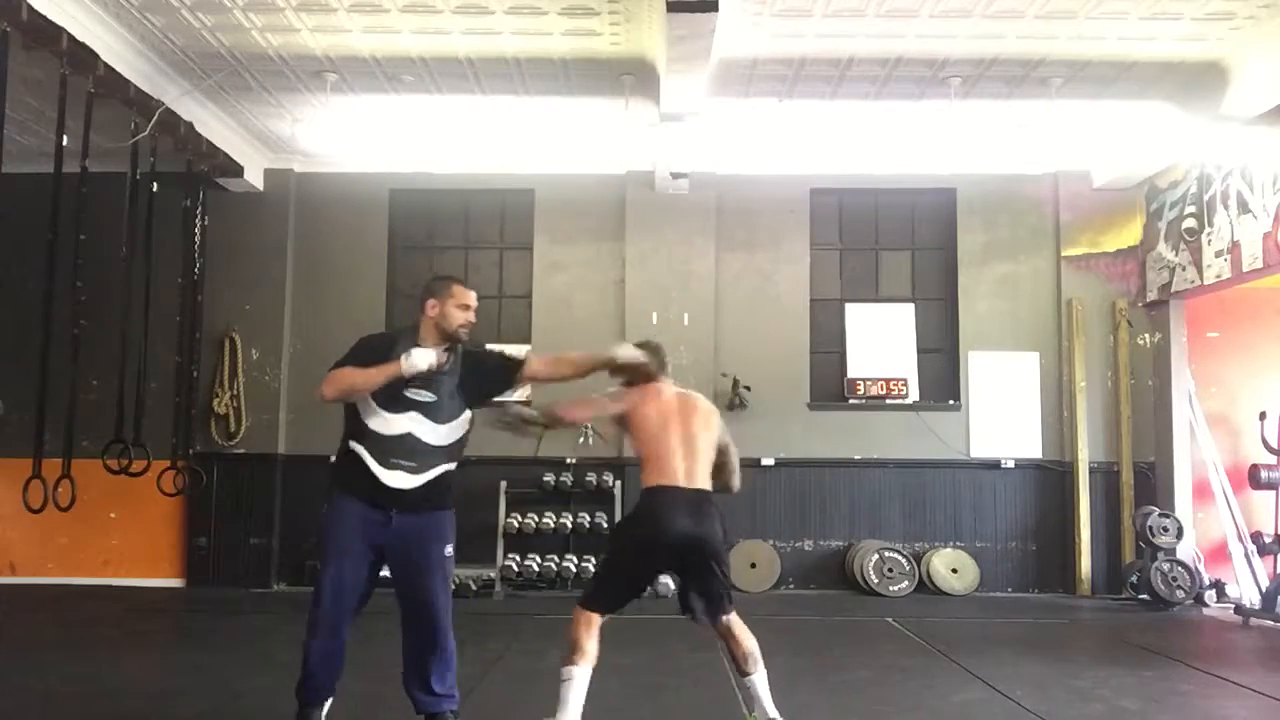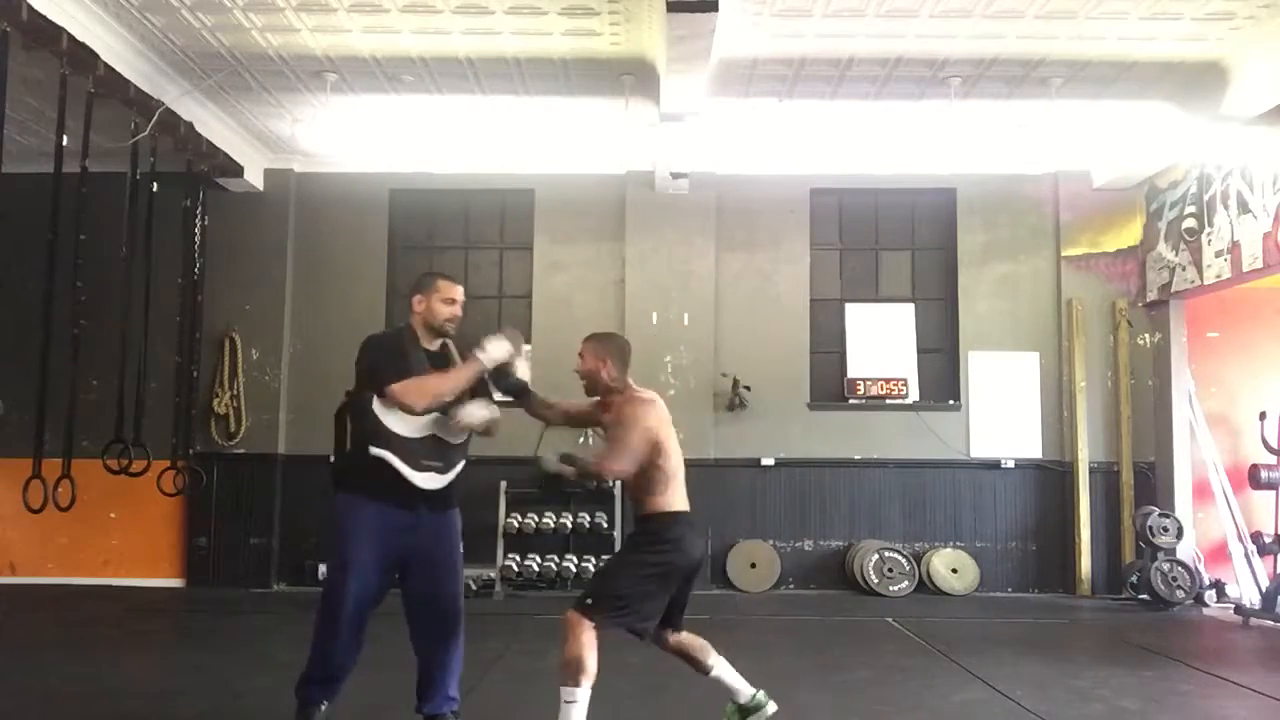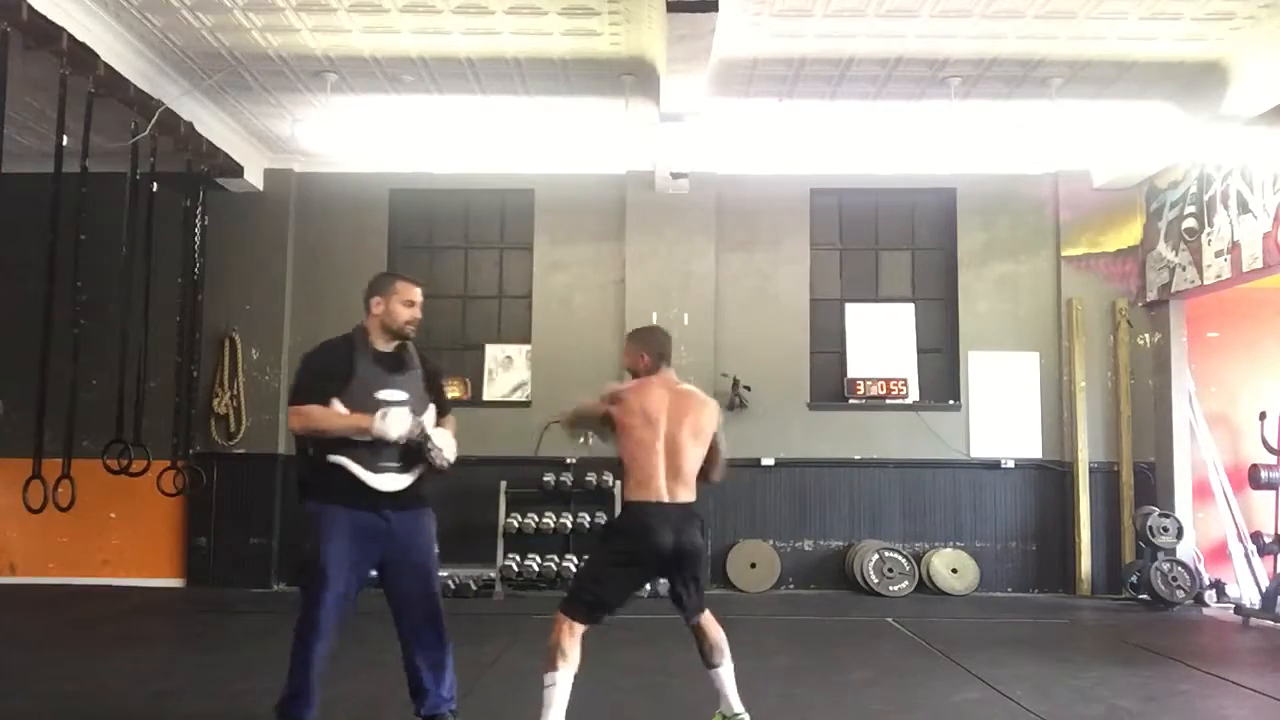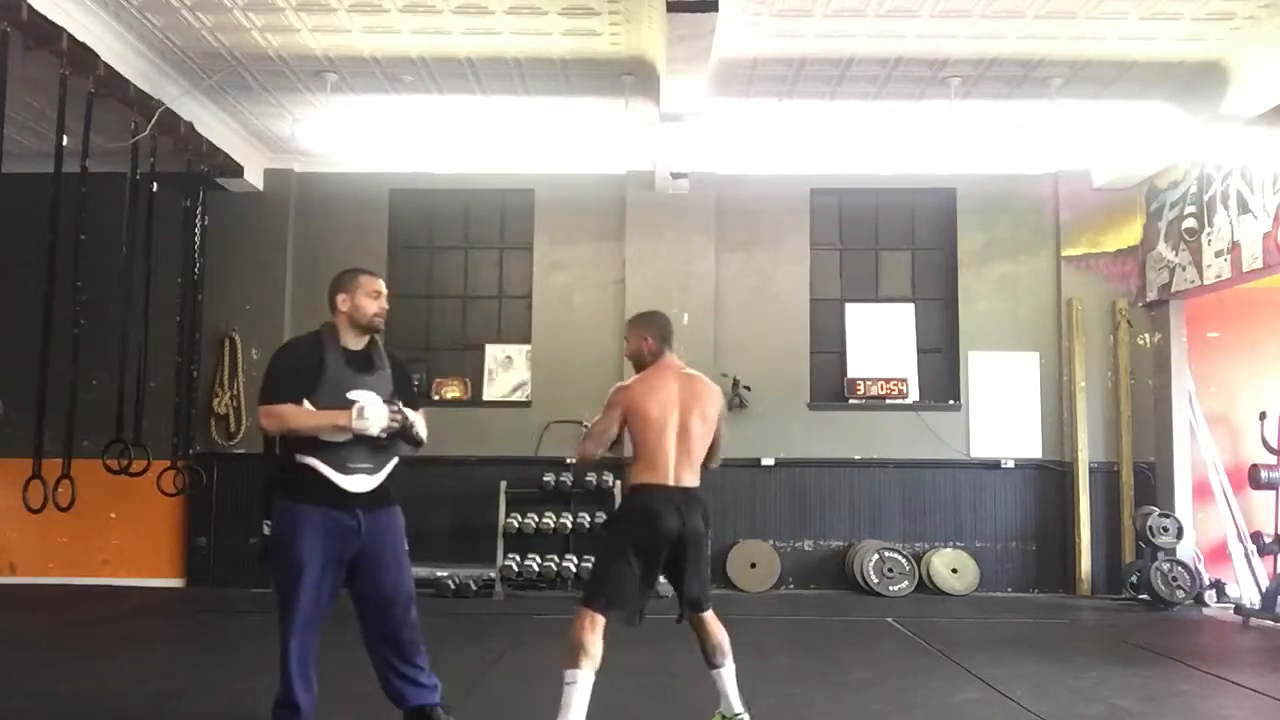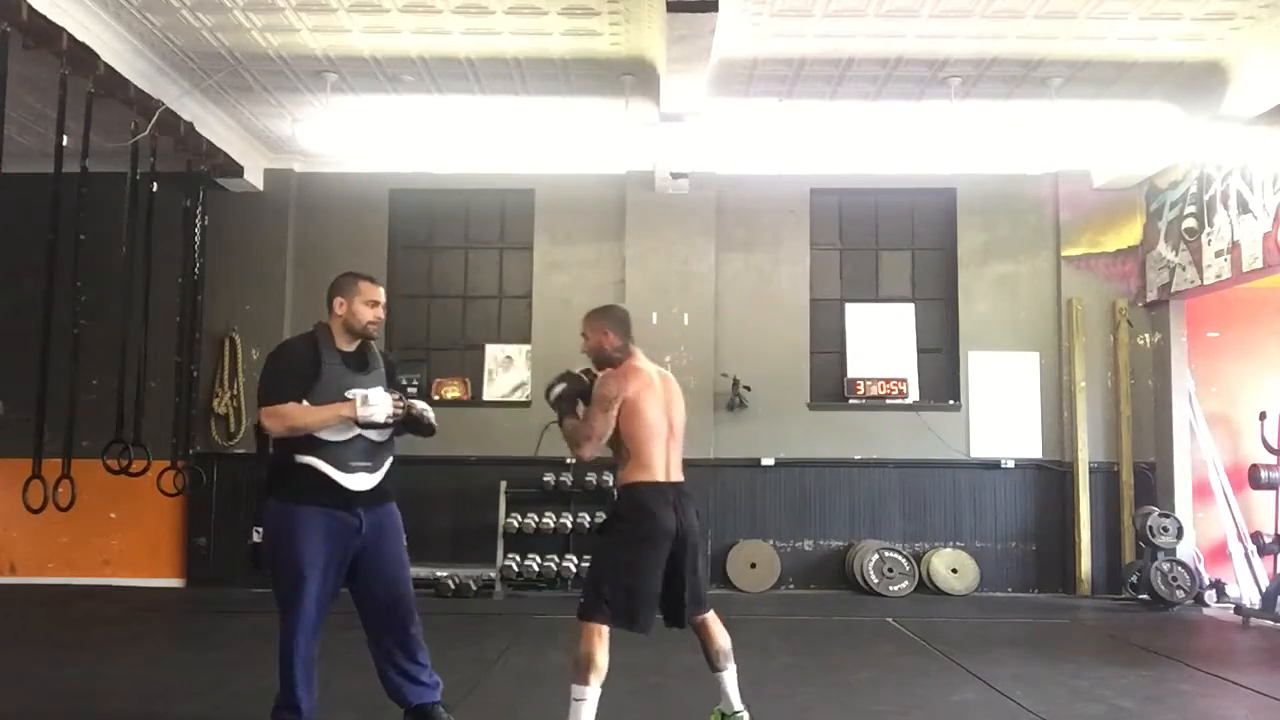
dt=0.3s
person 1, frame 1
left shoulder: (474, 364)
right shoulder: (379, 348)
left elbow: (542, 367)
right elbow: (332, 388)
left wrist: (609, 358)
right wrist: (403, 367)
left hip: (425, 513)
right hip: (358, 505)
left knee: (430, 612)
right knee: (333, 606)
person 1, frame 2
left shoulder: (462, 358)
right shoulder: (383, 348)
left elbow: (483, 418)
right elbow: (412, 397)
left wrist: (479, 416)
right wrist: (480, 364)
left hip: (436, 510)
right hip: (372, 504)
left knee: (442, 613)
right knee: (347, 606)
person 1, frame 3
left shoulder: (421, 365)
right shoulder: (332, 356)
left elbow: (445, 420)
right elbow: (299, 419)
left wrist: (446, 441)
right wrist: (375, 422)
left hip: (407, 511)
right hip: (340, 510)
left knee: (424, 615)
right knee: (321, 615)
person 1, frame 4
left shoulder: (389, 363)
right shoulder: (300, 354)
left elbow: (406, 418)
right elbow: (271, 417)
left wrist: (413, 424)
right wrist: (349, 418)
left hip: (377, 509)
right hip: (310, 509)
left knee: (395, 612)
right knee: (300, 617)
person 1, frame 5
left shoulder: (379, 362)
right shoulder: (295, 354)
right elbow: (274, 419)
left wrist: (414, 416)
right wrist: (353, 408)
left hip: (375, 507)
right hip: (308, 509)
left knee: (396, 609)
right knee: (302, 617)
person 2, frame 1
left shoulder: (632, 397)
right shoulder: (706, 409)
left elbow: (571, 413)
right elbow: (731, 481)
left wrist: (524, 414)
left hip: (658, 515)
right hip: (703, 517)
left knee: (587, 615)
right knee: (725, 618)
person 2, frame 2
left shoulder: (639, 408)
right shoulder: (614, 404)
left elbow: (612, 468)
right elbow: (564, 415)
left wrist: (569, 466)
right wrist: (519, 390)
left hip: (669, 538)
right hip: (675, 537)
left knee: (579, 623)
right knee: (664, 633)
person 2, frame 3
left shoulder: (625, 395)
right shoulder: (707, 406)
left elbow: (572, 420)
right elbow: (714, 474)
left hip: (639, 525)
right hip: (686, 525)
left knee: (569, 623)
right knee: (698, 615)
person 2, frame 4
left shoulder: (629, 391)
right shoulder: (710, 391)
left elbow: (588, 451)
left wrist: (597, 429)
left hip: (645, 509)
right hip: (690, 510)
left knee: (591, 616)
right knee: (701, 612)
person 2, frame 5
left shoulder: (614, 380)
right shoulder: (669, 381)
left elbow: (585, 448)
left wrist: (565, 407)
left hip: (640, 509)
right hip: (680, 505)
left knee: (594, 623)
right knee: (701, 614)
